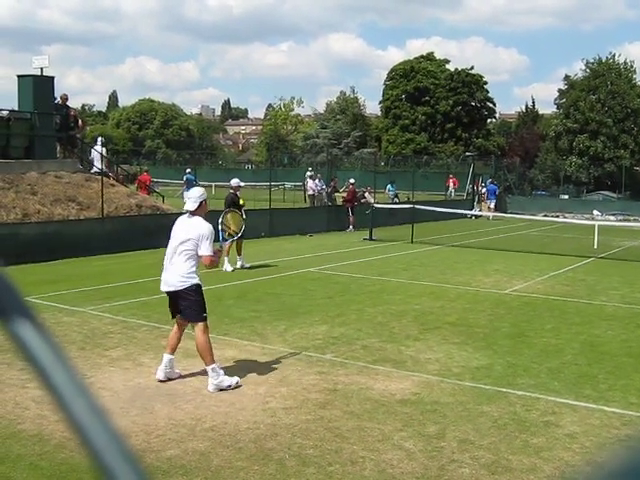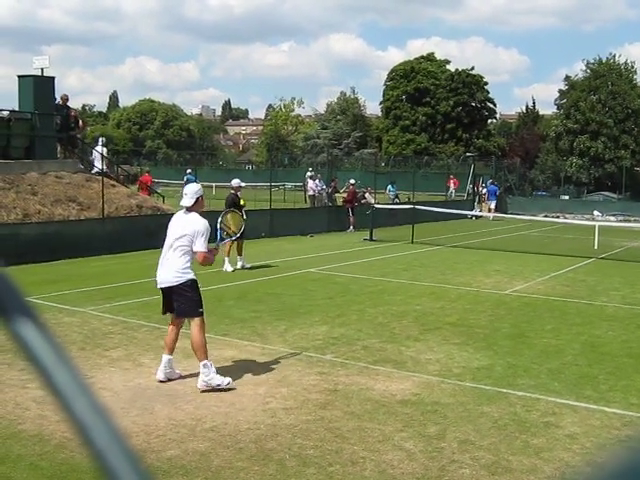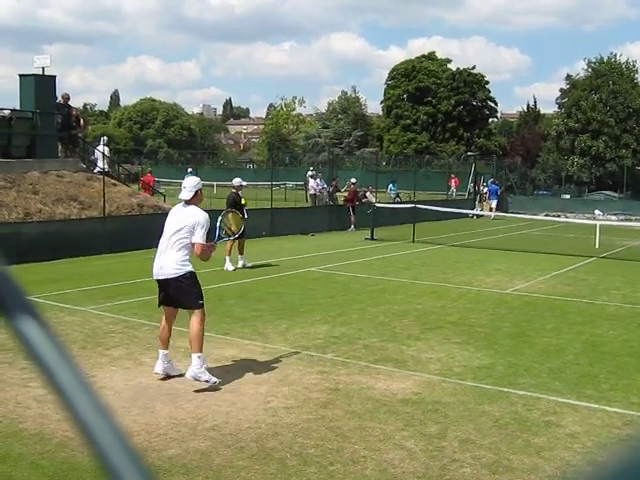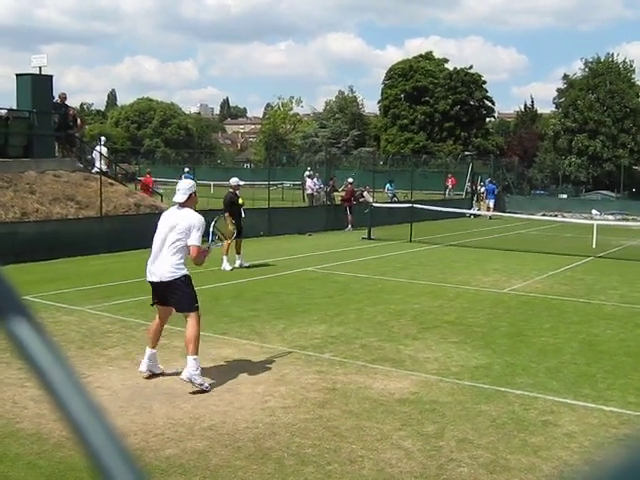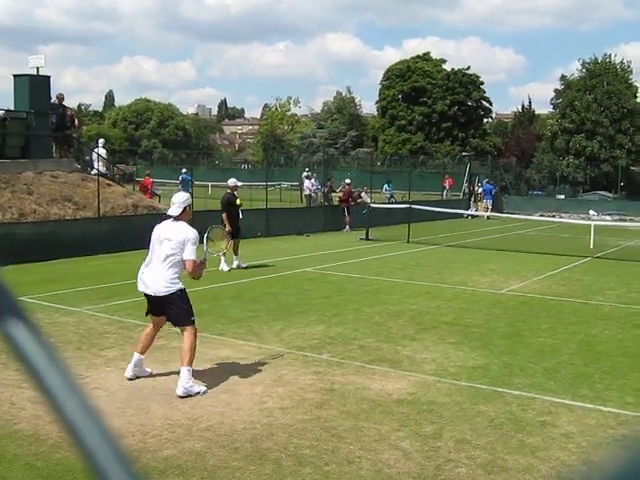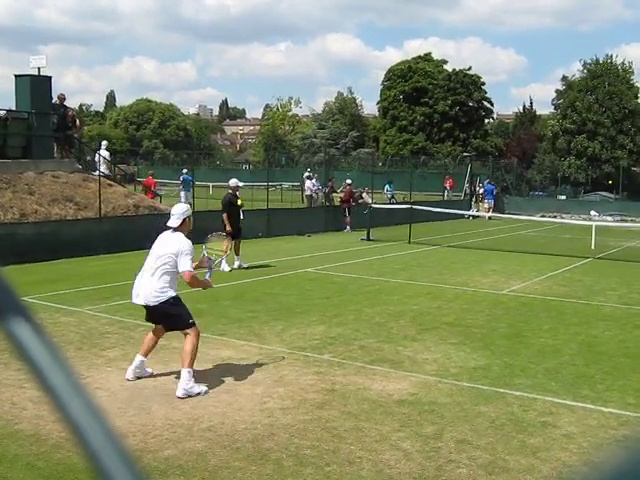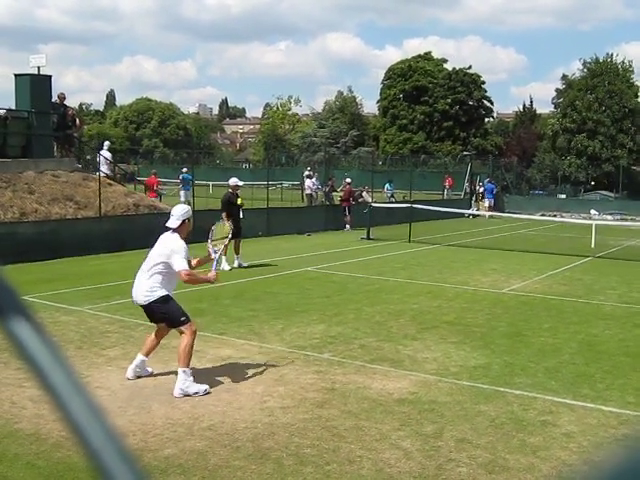
dt=0.1s
person 1, frame 1
left shoulder: (180, 221)
right shoulder: (204, 227)
right elbow: (207, 262)
left wrist: (211, 252)
right wrist: (217, 256)
left hip: (169, 281)
right hip: (186, 283)
left knee: (180, 323)
right knee: (200, 327)
left ankle: (166, 368)
right ankle: (216, 377)
person 1, frame 2
left shoulder: (176, 217)
right shoulder: (201, 223)
right elbow: (202, 259)
left wrist: (209, 252)
right wrist: (212, 257)
left hip: (164, 277)
right hip: (182, 278)
left knee: (176, 323)
right knee: (197, 322)
left ankle: (166, 368)
right ankle: (207, 374)
person 1, frame 3
left shoulder: (174, 211)
right shoulder: (200, 216)
right elbow: (199, 251)
left wrist: (205, 246)
right wrist: (209, 251)
left hip: (161, 269)
right hip: (180, 271)
left knee: (169, 316)
right knee: (198, 314)
left ankle: (163, 363)
right ankle: (197, 367)
person 1, frame 4
left shoulder: (167, 214)
right shoulder: (196, 219)
right elbow: (195, 254)
left wrist: (201, 251)
right wrist: (205, 254)
left hip: (155, 271)
right hip: (174, 274)
left knee: (162, 316)
right knee: (193, 318)
left ankle: (149, 362)
right ankle: (191, 369)
person 1, frame 5
left shoulder: (160, 227)
right shoulder: (190, 233)
right elbow: (190, 268)
left wrist: (195, 266)
right wrist: (199, 270)
left hip: (147, 283)
right hip: (168, 287)
left knee: (156, 324)
right knee: (189, 330)
left ankle: (135, 366)
right ankle: (186, 382)
person 1, frame 6
left shoulder: (165, 237)
right shoulder: (184, 244)
right elbow: (189, 278)
left wrist: (199, 263)
right wrist: (204, 284)
left hip: (142, 292)
right hip: (160, 295)
left knee: (159, 329)
right knee: (192, 332)
left ankle: (136, 368)
right ankle: (186, 384)
person 1, frame 7
left shoulder: (168, 237)
right shoulder: (177, 244)
left elbow: (188, 265)
right elbow: (187, 276)
left wrist: (208, 257)
right wrist: (207, 278)
left hip: (143, 291)
right hip: (153, 294)
left knee: (163, 328)
right knee: (189, 330)
left ankle: (137, 367)
right ankle: (184, 383)
